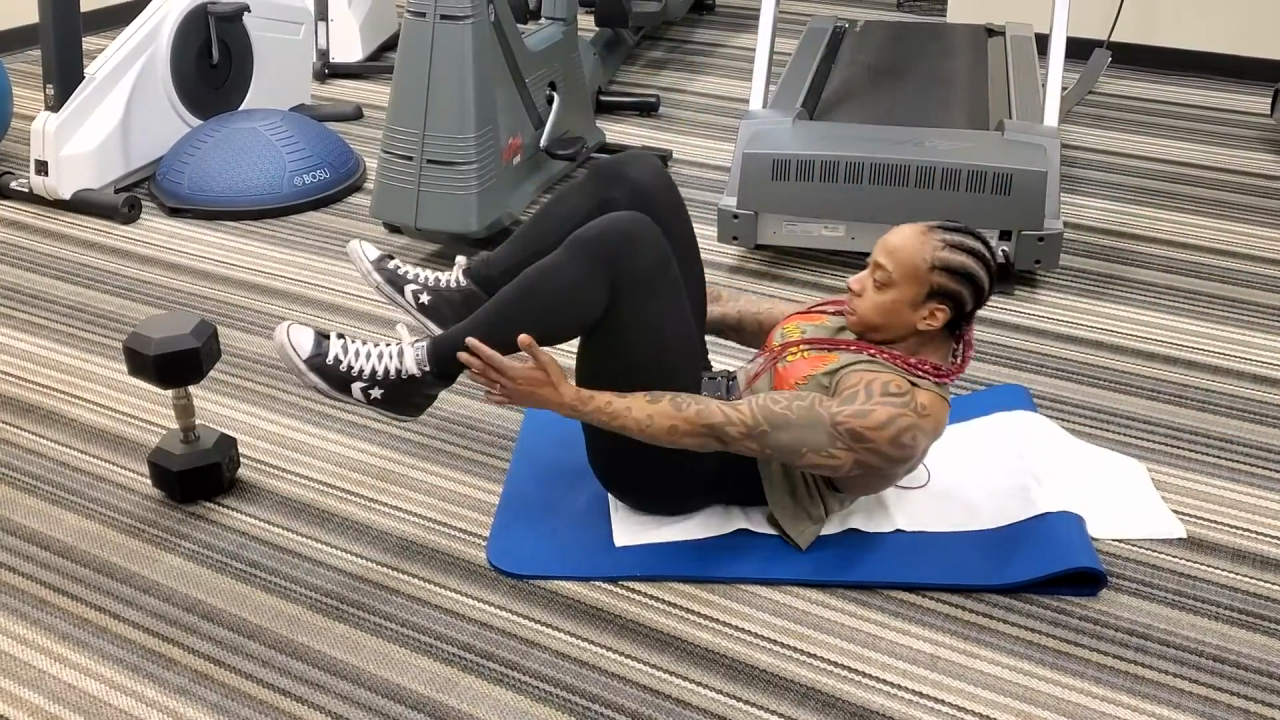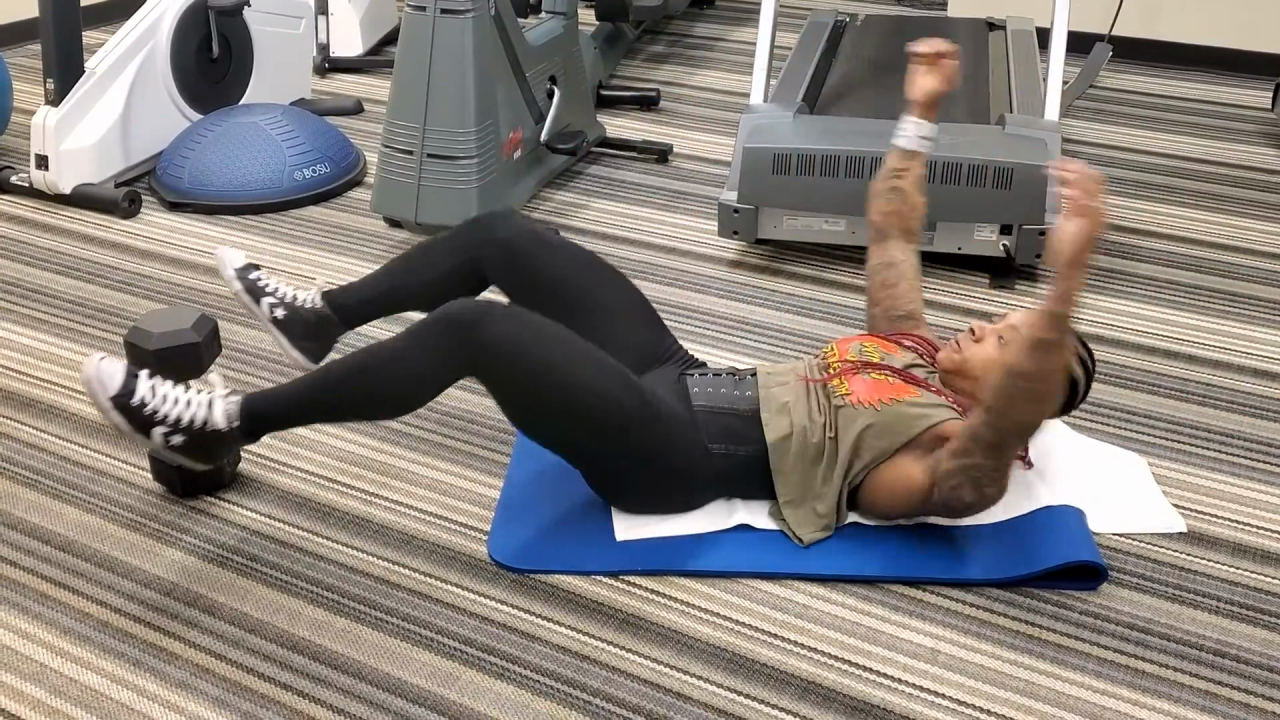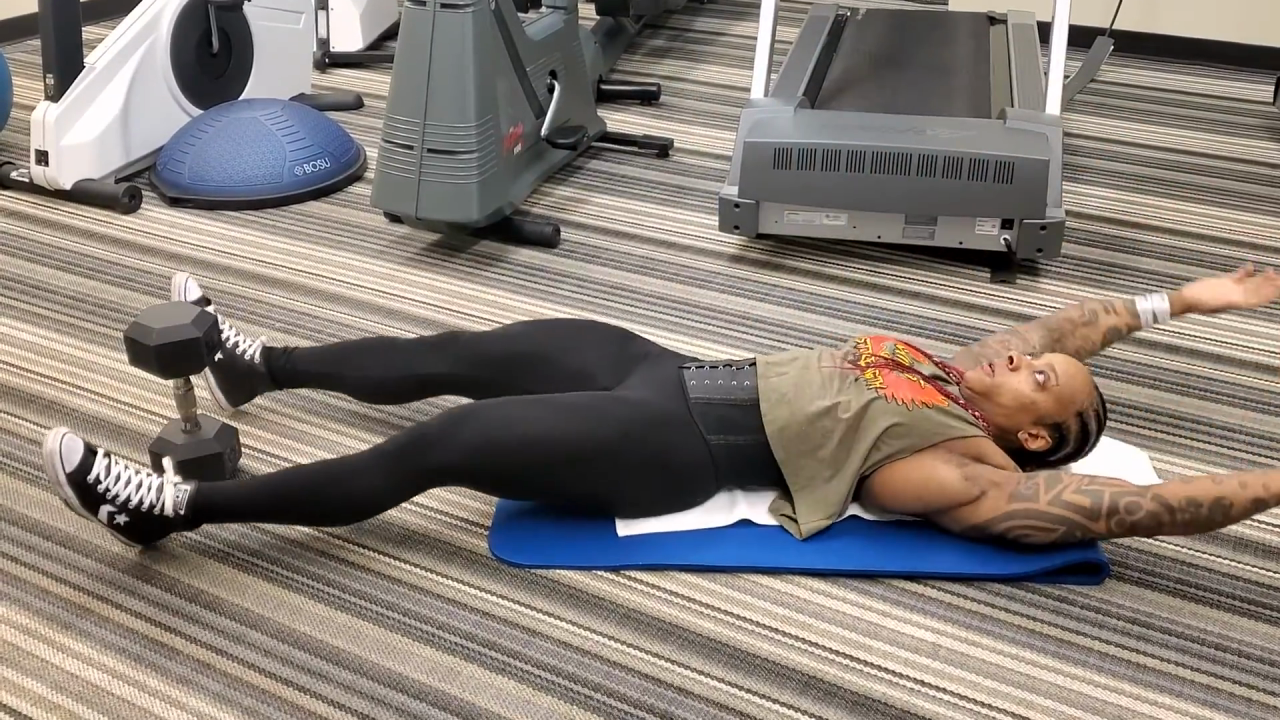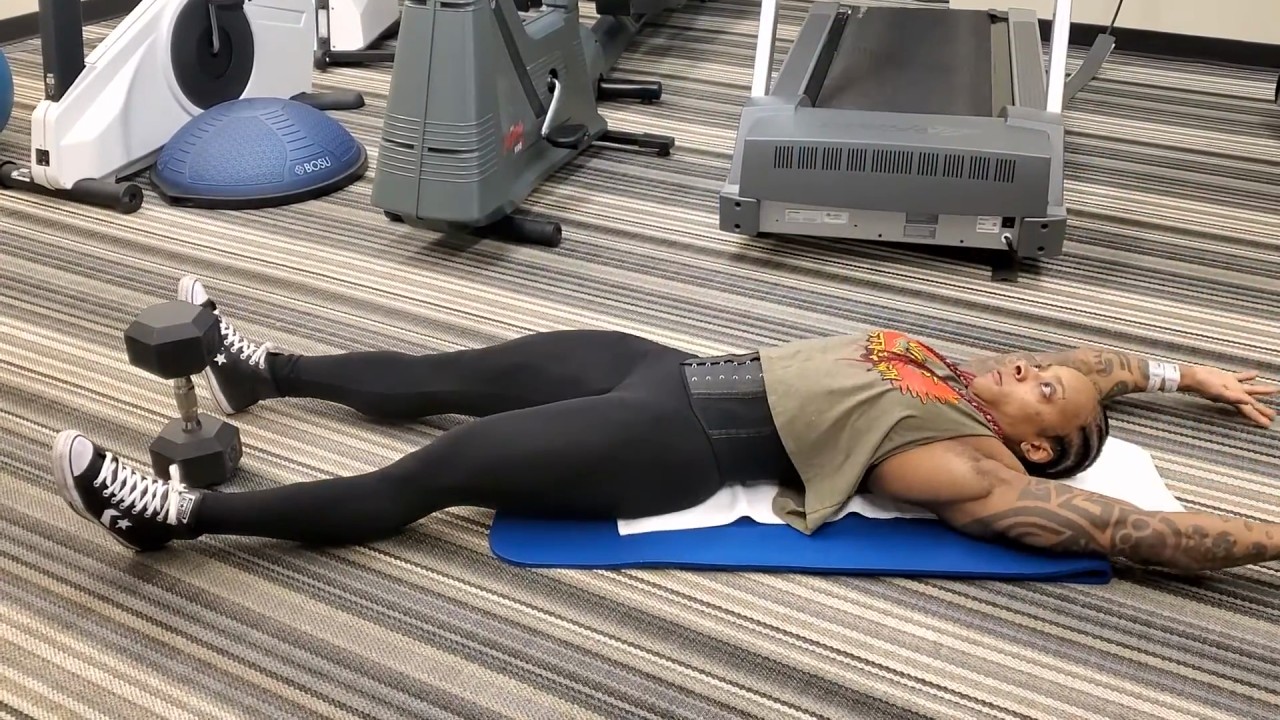
dt=0.5s
person 1, frame 1
left shoulder: (896, 416)
right shoulder: (868, 323)
left elbow: (733, 431)
right elbow: (719, 306)
left wrist: (568, 397)
left hip: (668, 465)
right hip: (689, 390)
left knee: (621, 237)
right knee: (635, 178)
left ankle: (414, 369)
right ankle: (459, 294)
person 1, frame 2
left shoulder: (963, 470)
right shoulder: (918, 347)
left elbow: (1005, 418)
right elbow: (891, 236)
left wrist: (1066, 273)
right wrist: (919, 115)
left hip: (670, 456)
right hip: (676, 380)
left knee: (471, 328)
right knee: (497, 238)
left ankle: (225, 424)
right ankle: (322, 317)
person 1, frame 3
left shoulder: (976, 475)
right shoulder: (962, 381)
left elbow: (1125, 505)
right elbow: (1058, 322)
right wrist: (1180, 298)
left hip: (672, 450)
right hip: (678, 372)
left knee: (428, 450)
right knee: (449, 356)
left ankle: (169, 505)
right ankle: (252, 363)
person 1, frame 4
left shoulder: (983, 470)
right shoulder: (962, 381)
left elbow: (1123, 528)
right elbow: (1080, 352)
left hip: (676, 446)
right hip: (671, 369)
left knee: (430, 475)
right knee: (451, 377)
left ankle: (177, 514)
right ankle: (258, 369)
